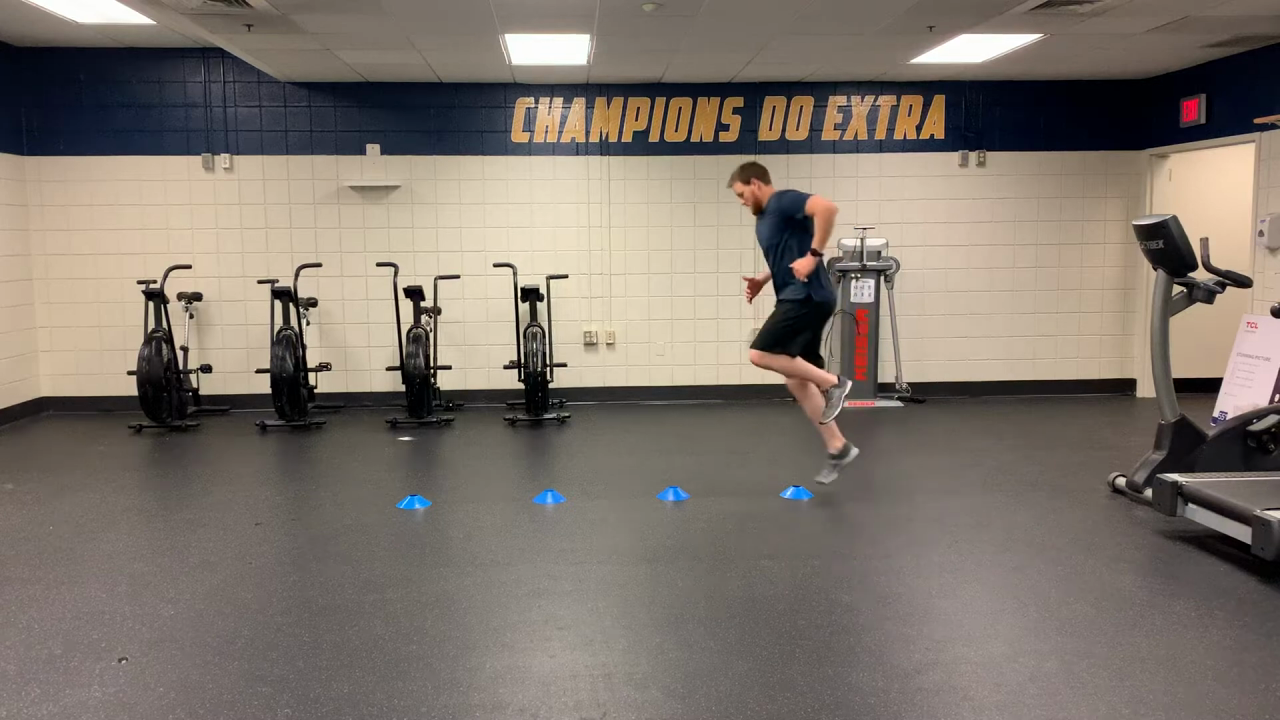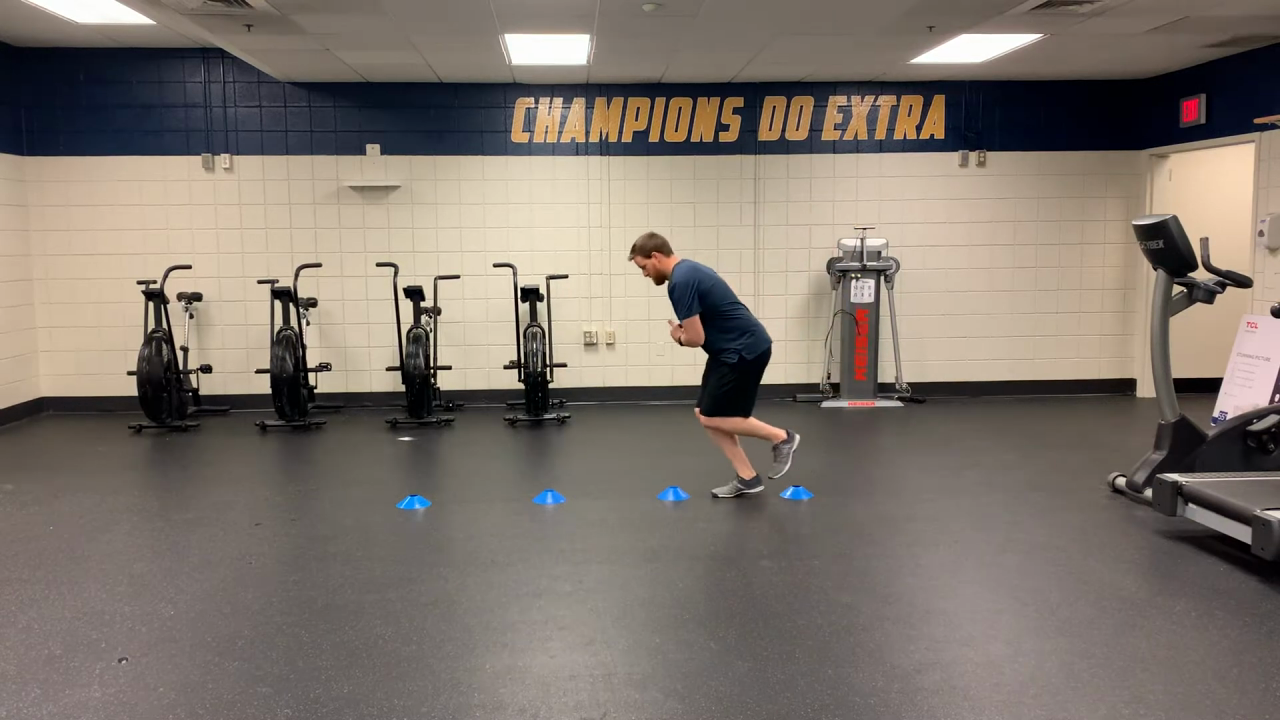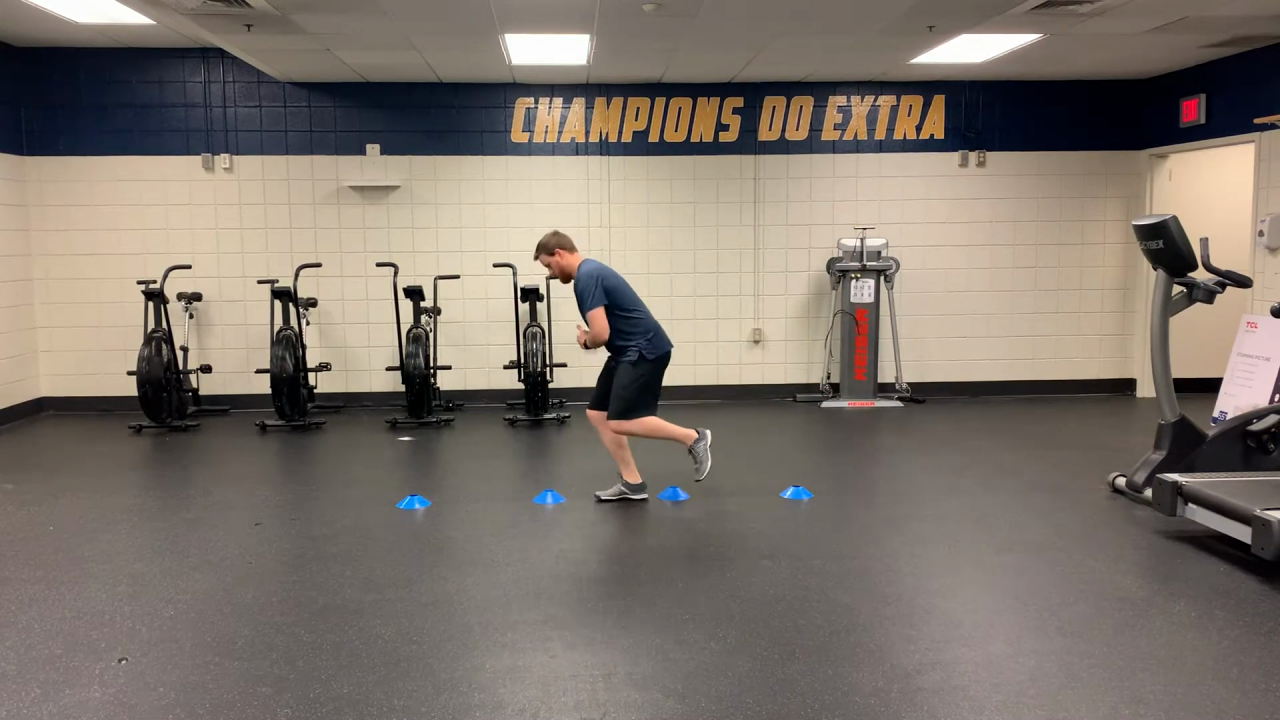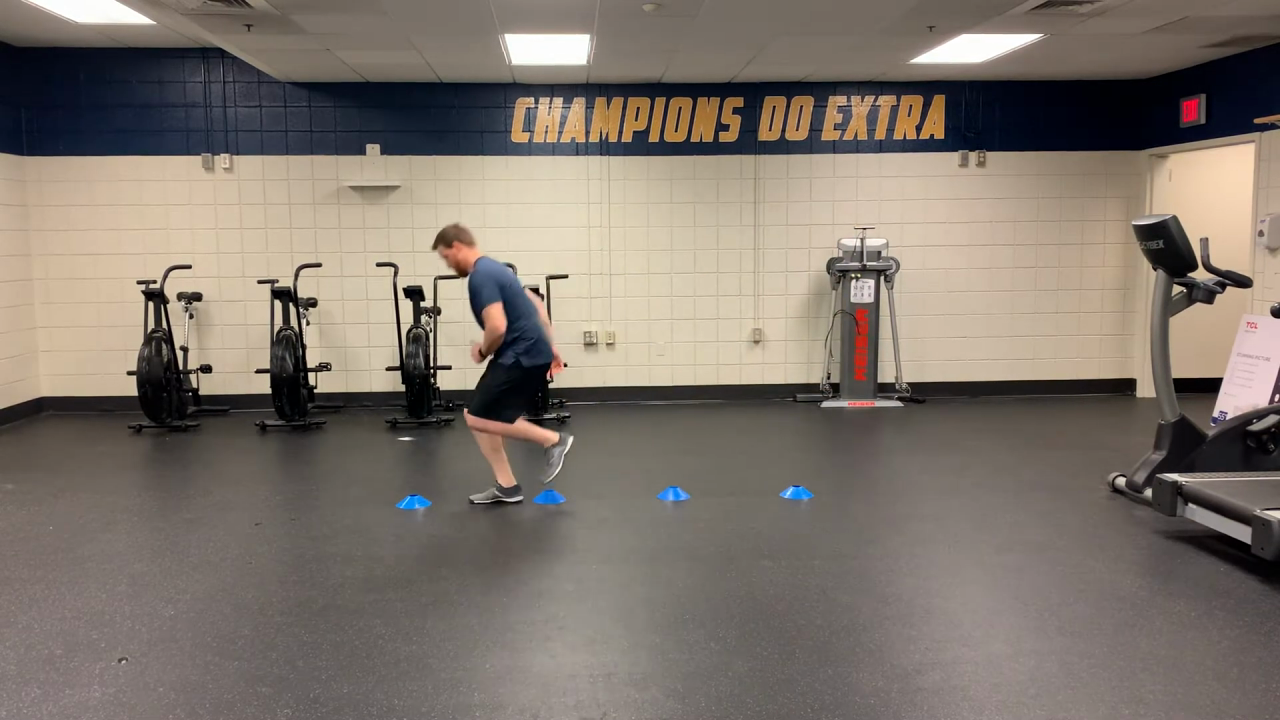
dt=1s
person 1, frame 1
left shoulder: (783, 201)
right shoulder: (764, 217)
left elbow: (827, 207)
left wrist: (814, 255)
right wrist: (761, 280)
left hip: (807, 297)
right hip: (796, 299)
left knee: (760, 354)
right knee: (797, 380)
left ankle: (832, 382)
right ankle: (838, 449)
person 1, frame 2
left shoulder: (681, 282)
right shoulder: (688, 271)
left elbow: (695, 338)
left wrist: (678, 337)
left hip: (743, 351)
right hip: (735, 348)
left knee: (712, 418)
right knee: (706, 414)
left ankle: (782, 438)
right ankle: (747, 478)
person 1, frame 3
left shoulder: (586, 278)
right shoulder: (591, 271)
left elbow: (600, 333)
left wrist: (585, 341)
left hip: (644, 351)
right hip: (630, 351)
left knee: (621, 422)
right knee: (597, 414)
left ankle: (693, 439)
right ankle: (632, 483)
person 1, frame 4
left shoulder: (481, 277)
right shoulder: (493, 270)
left elbow: (498, 328)
right elbow: (535, 303)
left wrist: (483, 351)
right wrist: (549, 346)
left hip: (522, 357)
right hip: (527, 352)
left knee: (478, 418)
right knee: (476, 417)
left ankle: (552, 440)
right ankle: (507, 486)
